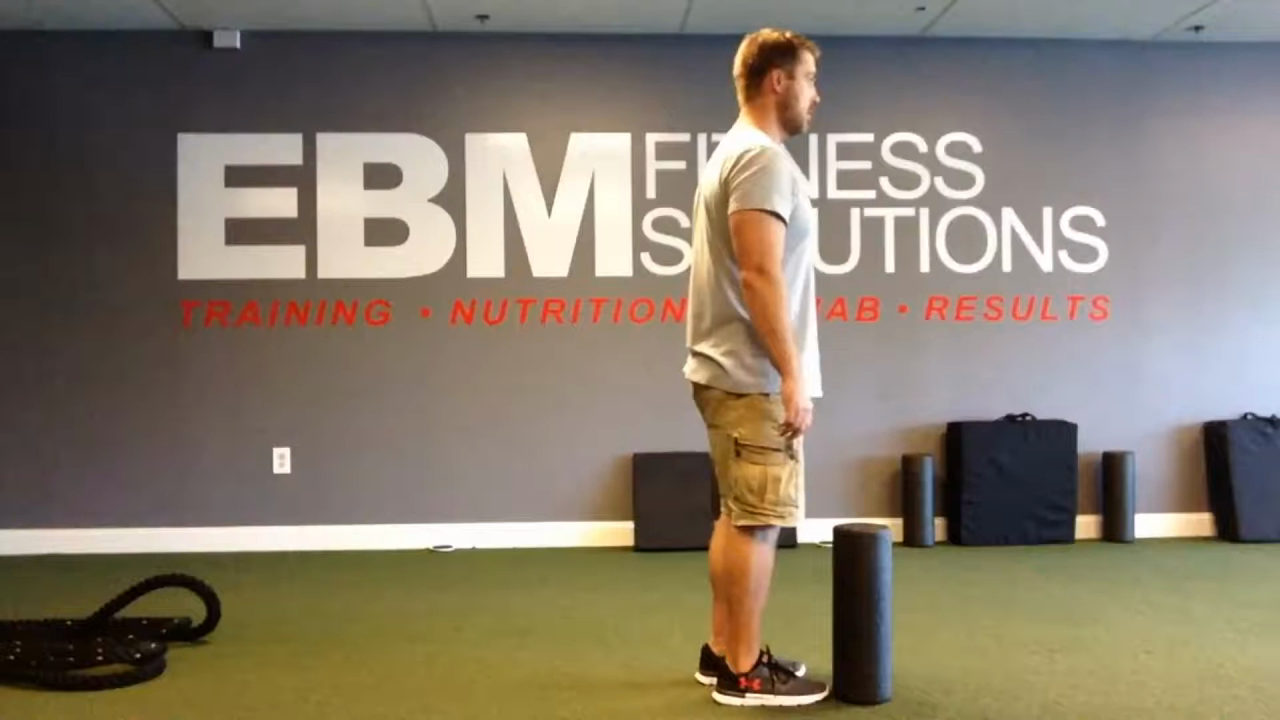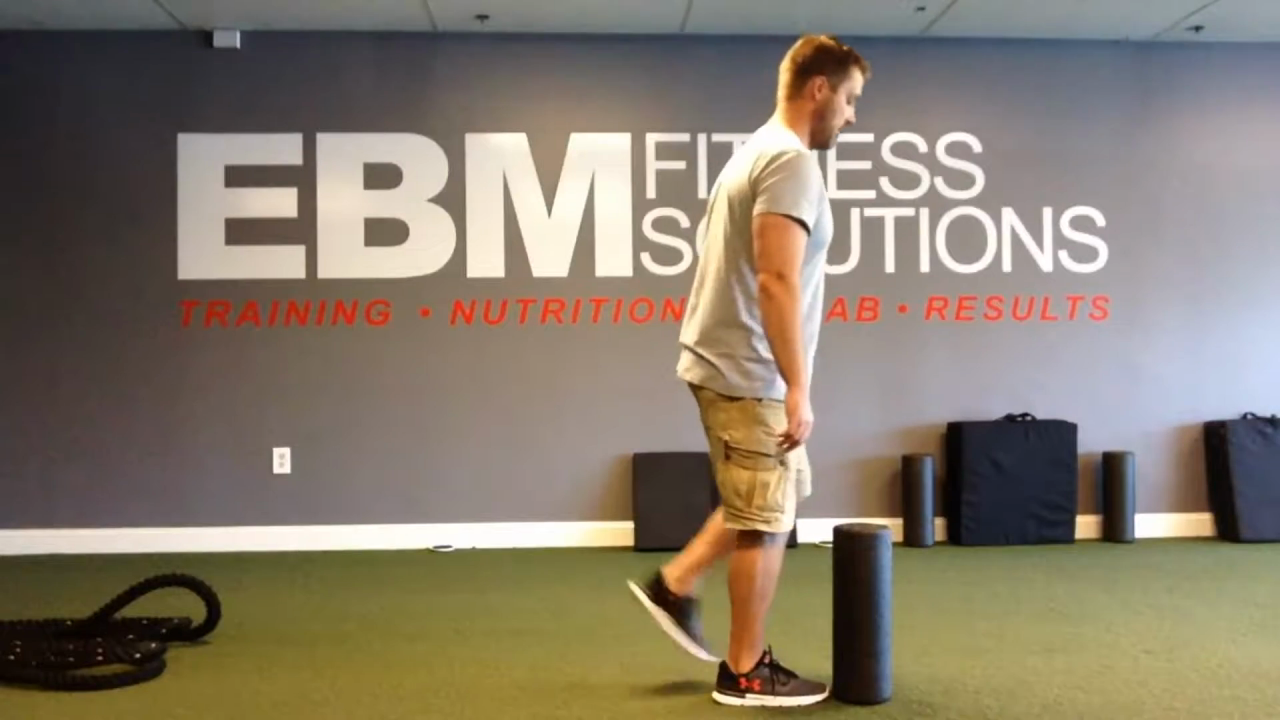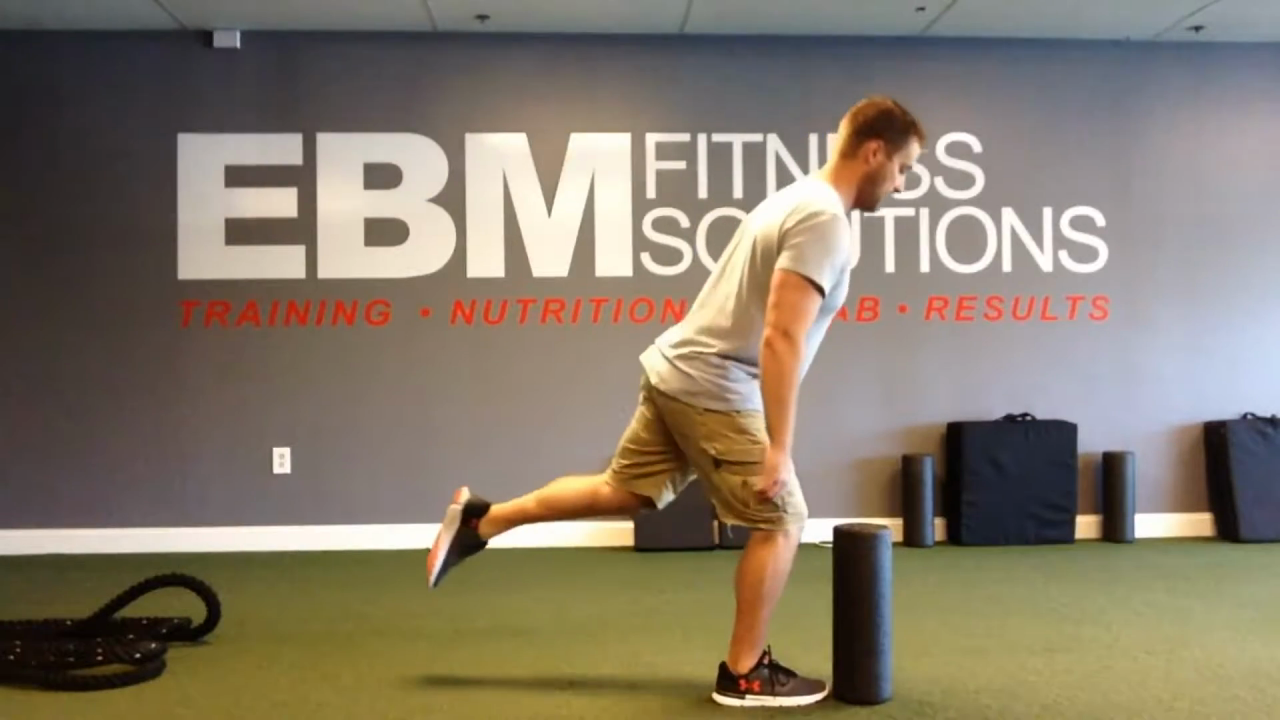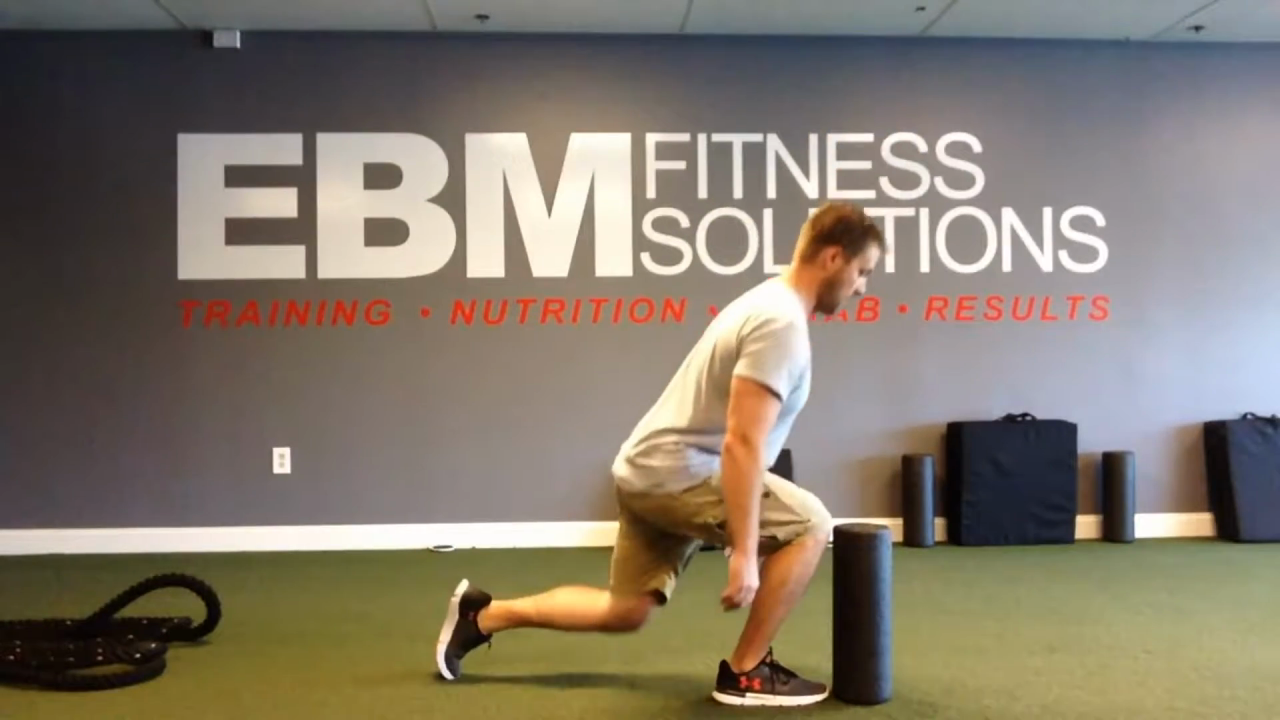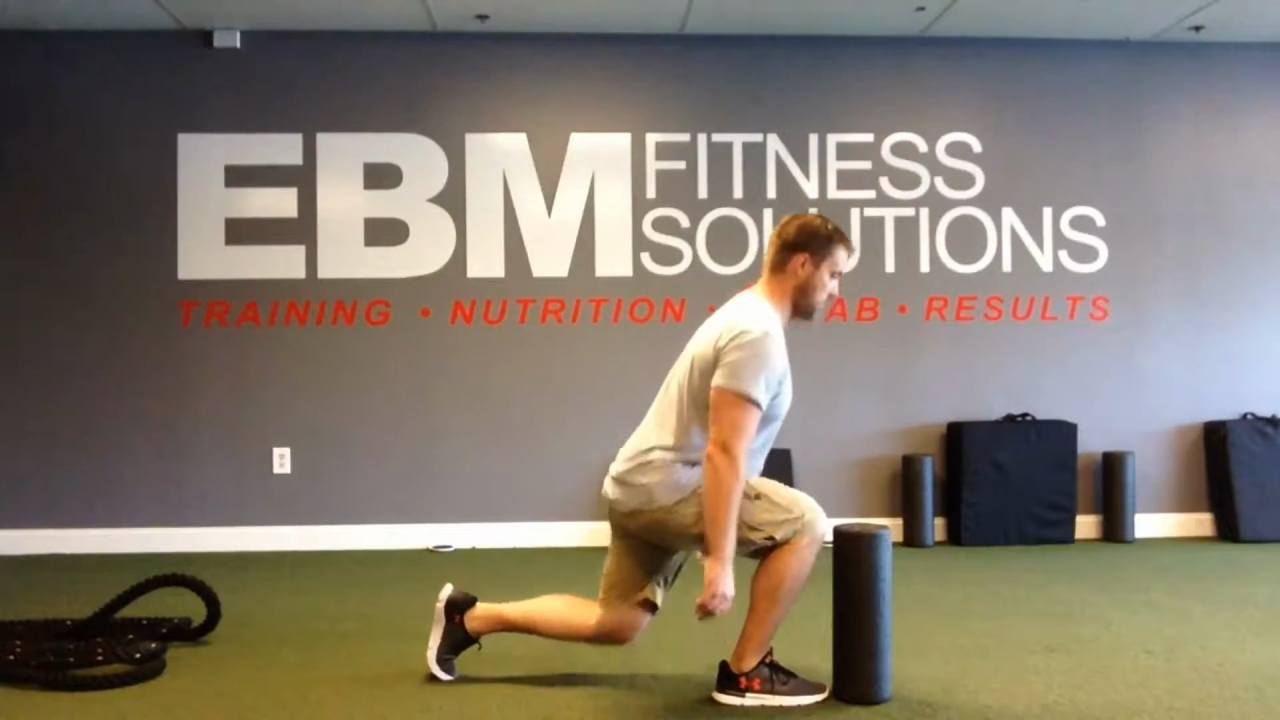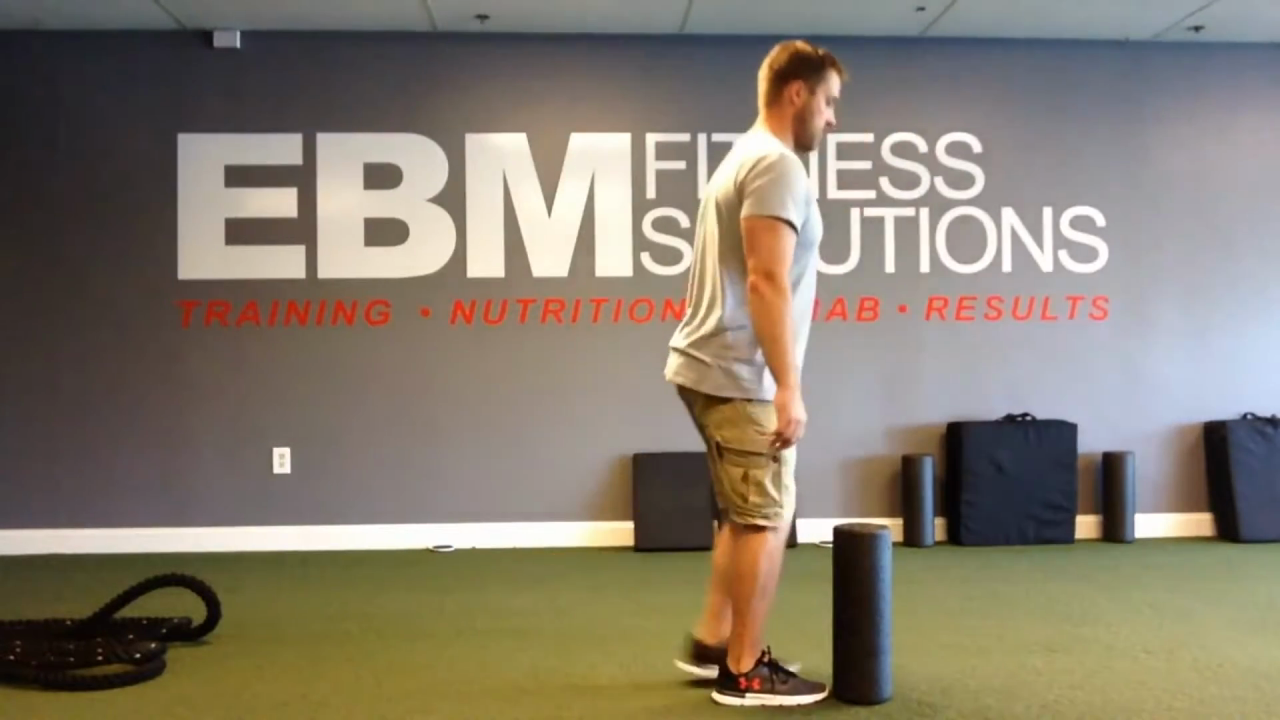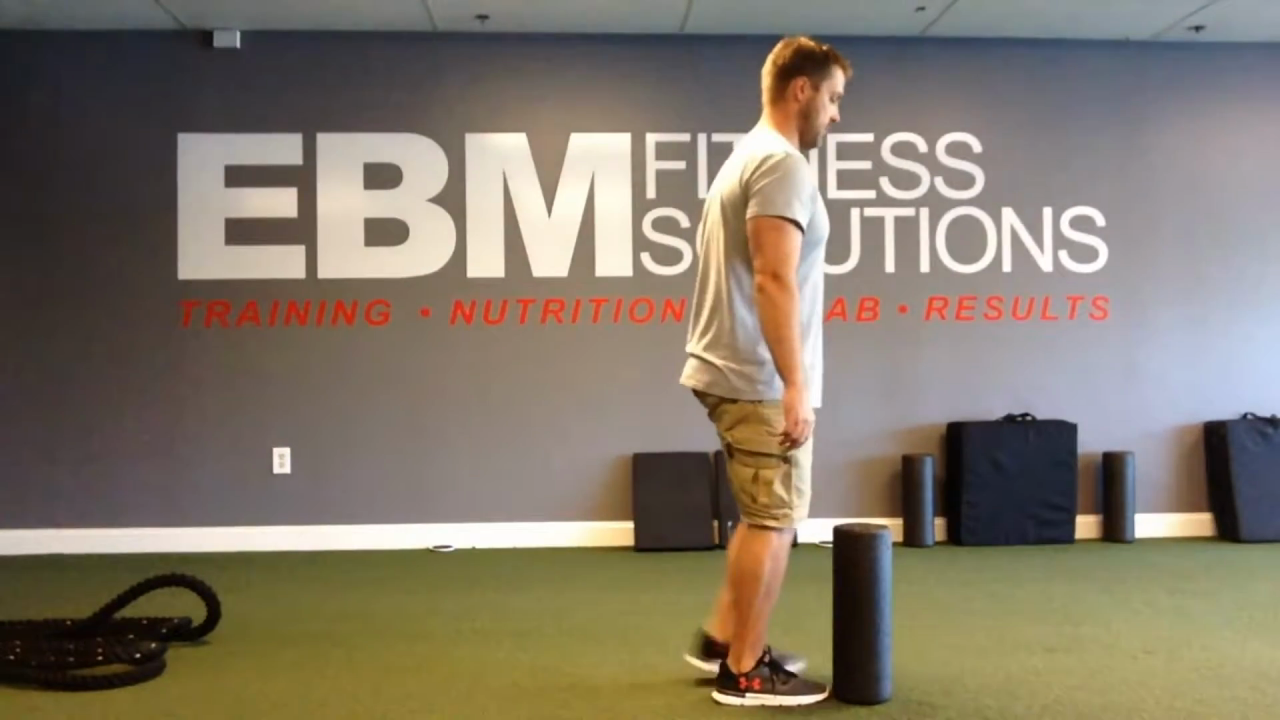
dt=0.7s
person 1, frame 1
left shoulder: (736, 154)
right shoulder: (761, 157)
right elbow: (759, 277)
right wrist: (792, 375)
left hip: (729, 370)
right hip: (753, 376)
left knee: (738, 516)
right knee: (758, 519)
left ankle: (724, 649)
right ankle: (745, 671)
person 1, frame 2
left shoulder: (759, 152)
right shoulder: (791, 161)
right elbow: (776, 282)
right wrist: (797, 389)
left hip: (727, 359)
right hip: (745, 372)
left knee: (760, 504)
right knee: (768, 519)
left ankle: (675, 589)
right ankle: (745, 672)
person 1, frame 3
left shoulder: (798, 198)
right shoulder: (824, 220)
right elbow: (781, 339)
right wrist: (780, 448)
left hip: (678, 374)
right hip: (712, 387)
left knee: (621, 492)
right knee: (780, 521)
left ankle: (481, 521)
right ankle: (746, 674)
person 1, frame 4
left shoulder: (766, 303)
right shoulder: (781, 323)
right elbow: (743, 444)
right wrist: (745, 552)
left hip: (650, 470)
right hip: (676, 471)
left knee: (625, 611)
right knee: (809, 526)
left ankle: (480, 615)
right ankle: (747, 673)
person 1, frame 5
left shoulder: (746, 316)
right shoulder: (757, 333)
right elbow: (723, 454)
left wrist: (717, 545)
right wrist: (720, 563)
left hip: (645, 486)
right hip: (664, 489)
left knee: (613, 623)
right knee: (803, 525)
left ankle: (467, 617)
right ankle: (746, 672)
person 1, frame 6
left shoulder: (745, 157)
right shoulder: (776, 164)
right elbow: (768, 282)
right wrist: (788, 388)
left hip: (711, 365)
right hip: (737, 375)
left knee: (746, 516)
right knee: (765, 520)
left ankle: (712, 641)
right ankle: (745, 672)
person 1, frame 7
left shoulder: (749, 156)
right shoulder: (781, 163)
right elbow: (774, 282)
right wrist: (794, 387)
left hip: (735, 372)
right hip: (758, 380)
left knee: (764, 518)
right knee: (772, 521)
left ankle: (721, 638)
right ankle: (744, 671)
